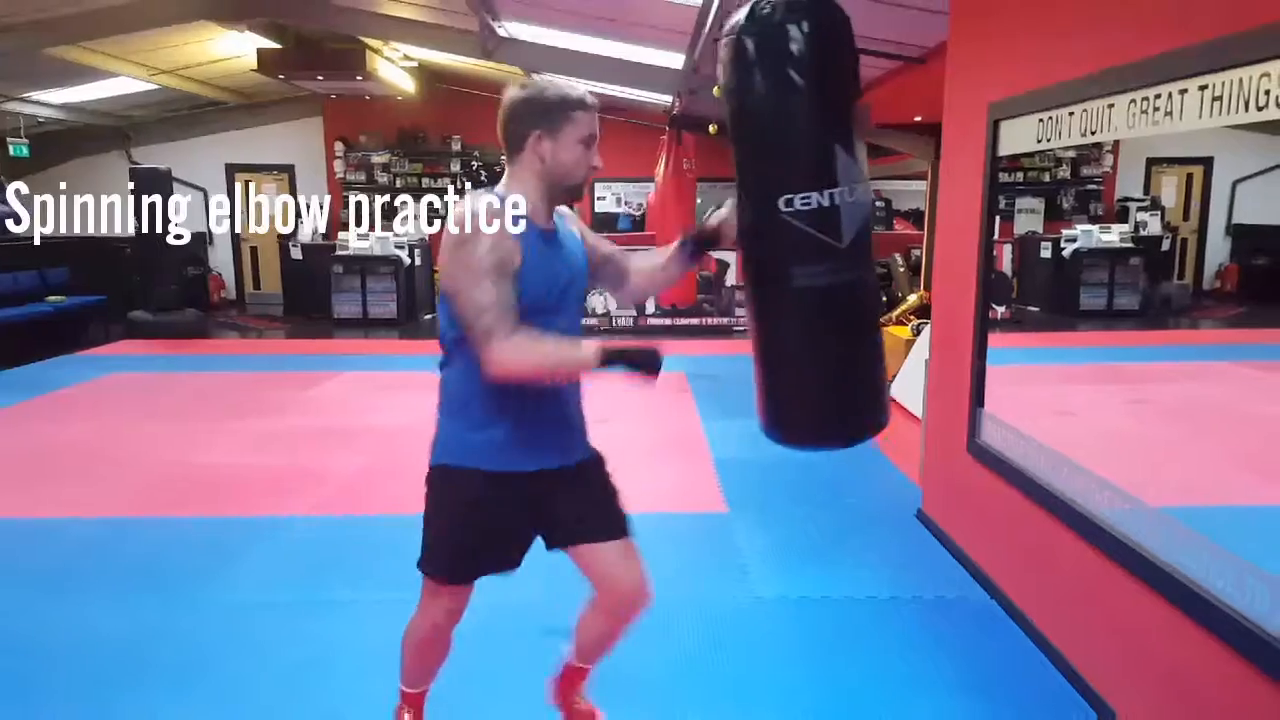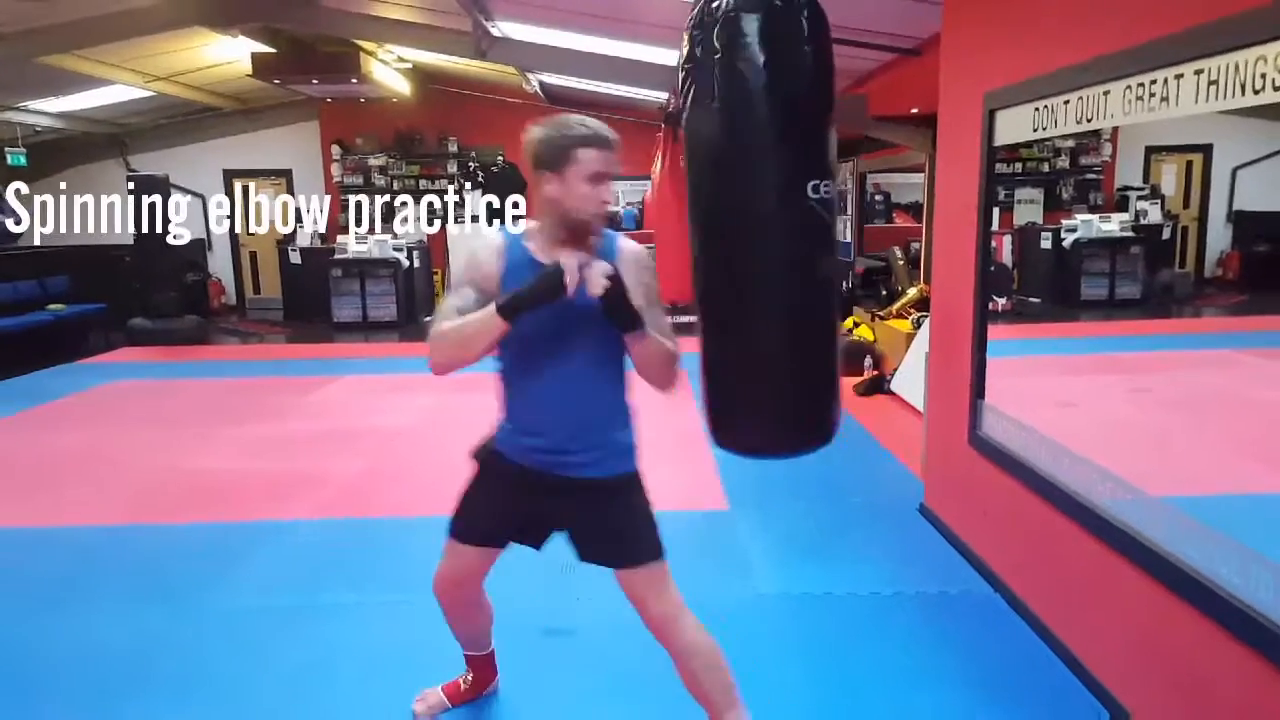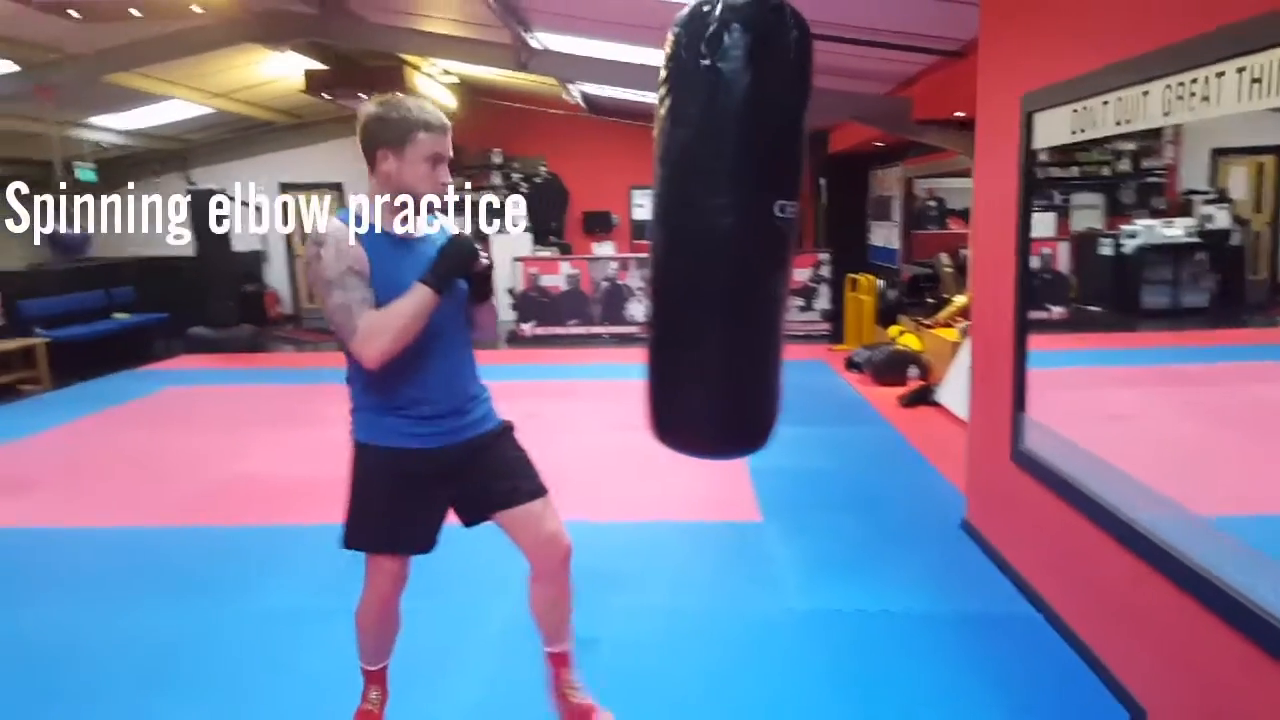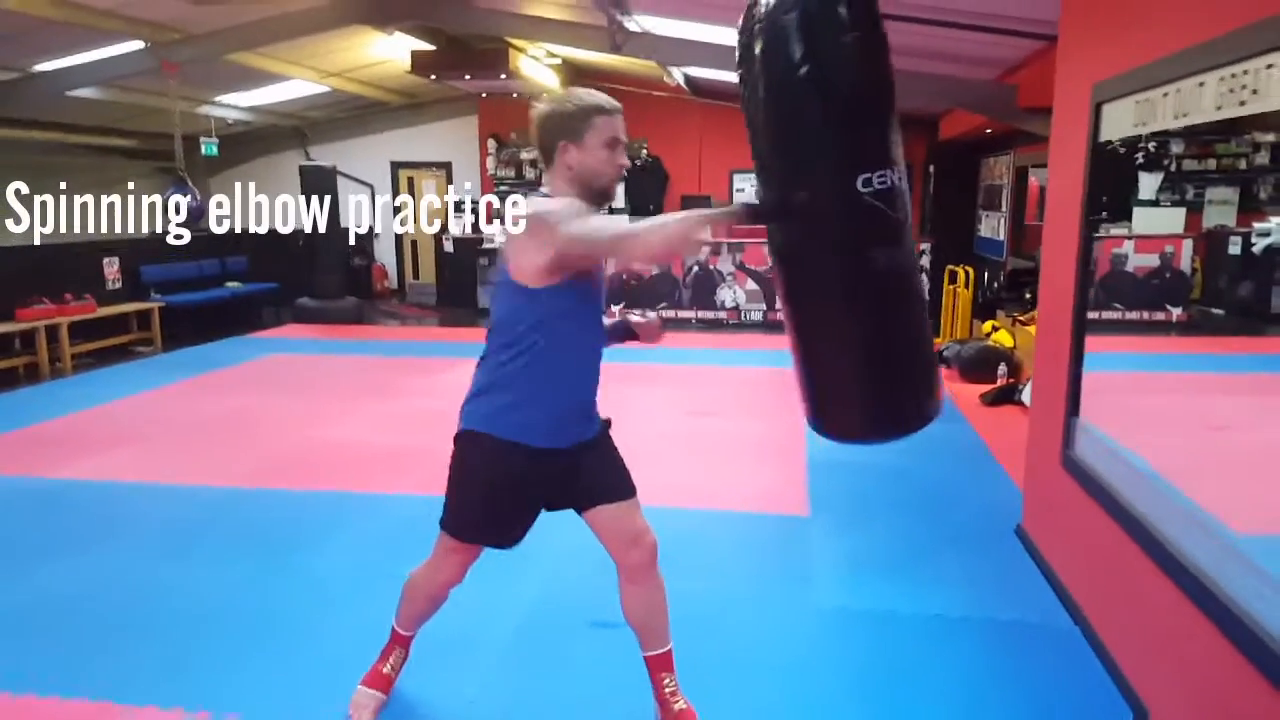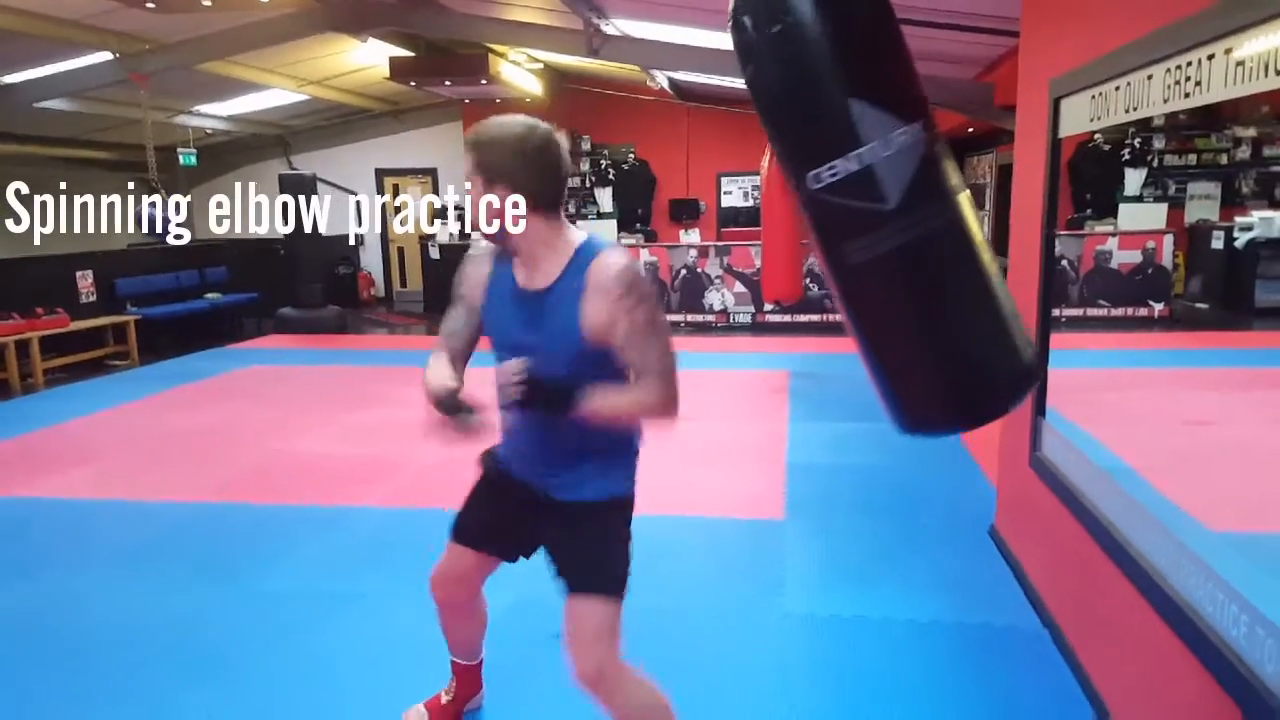
dt=1s
person 1, frame 1
left shoulder: (566, 227)
right shoulder: (480, 227)
left elbow: (631, 280)
right elbow: (501, 354)
left wrist: (695, 244)
right wrist: (607, 354)
left hip: (562, 453)
right hip: (478, 462)
left knee: (626, 590)
right knee: (442, 607)
person 1, frame 2
left shoulder: (626, 258)
right shoulder: (493, 254)
left elbow: (665, 375)
right elbow: (440, 354)
left wrist: (629, 319)
right wrist: (514, 304)
left hip: (602, 471)
right hip: (516, 459)
left knee: (665, 614)
right knee: (452, 580)
person 1, frame 3
left shoulder: (445, 228)
right shoulder: (339, 242)
right elbow: (370, 346)
left wrist: (479, 287)
right wrist: (436, 278)
left hip: (476, 428)
right hip: (392, 446)
left knee: (552, 547)
right knee: (384, 581)
person 1, frame 4
left shoulder: (584, 223)
right shoulder: (545, 217)
right elbow: (638, 245)
left wrist: (625, 328)
right wrist: (718, 213)
left hip: (577, 431)
right hip: (504, 435)
left knee: (639, 551)
right knee: (451, 560)
right ankle: (393, 654)
person 1, frame 5
left shoulder: (610, 277)
right shoulder: (484, 266)
left elbow: (660, 398)
right elbow: (444, 355)
left wrist: (558, 397)
right wrist: (447, 392)
left hip: (593, 490)
right hip: (519, 469)
left knee: (596, 664)
right knee: (451, 581)
